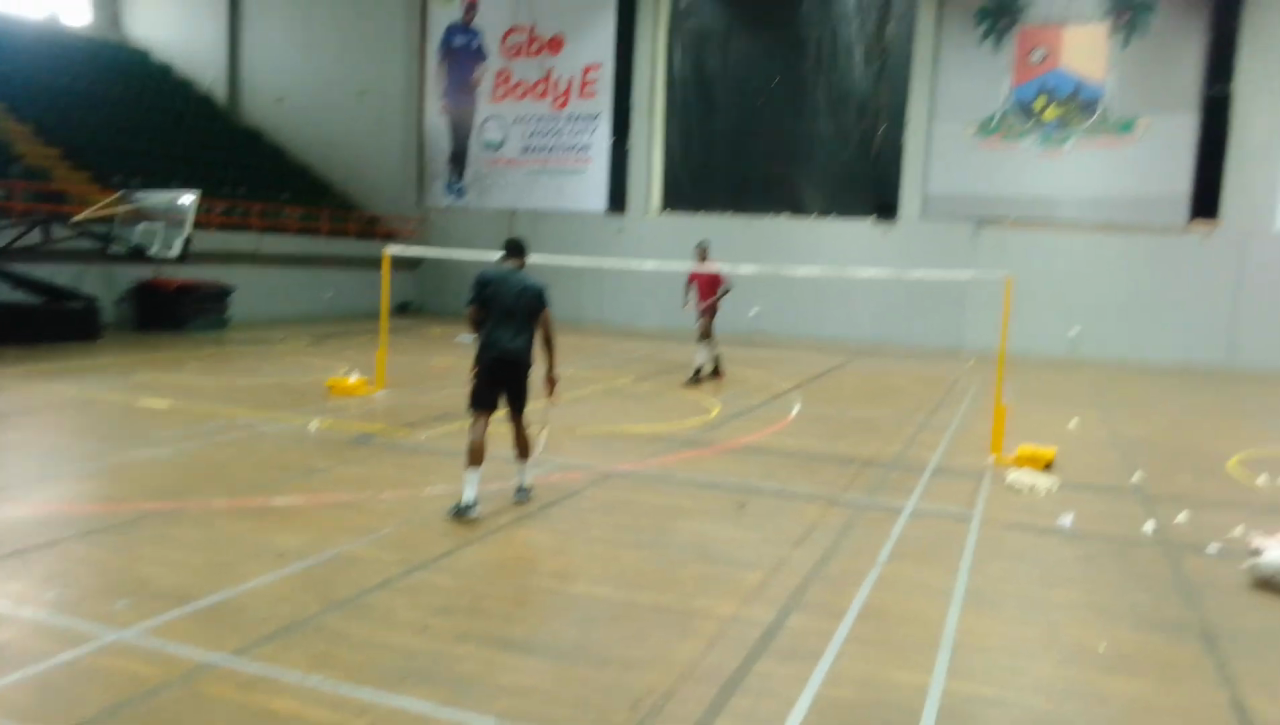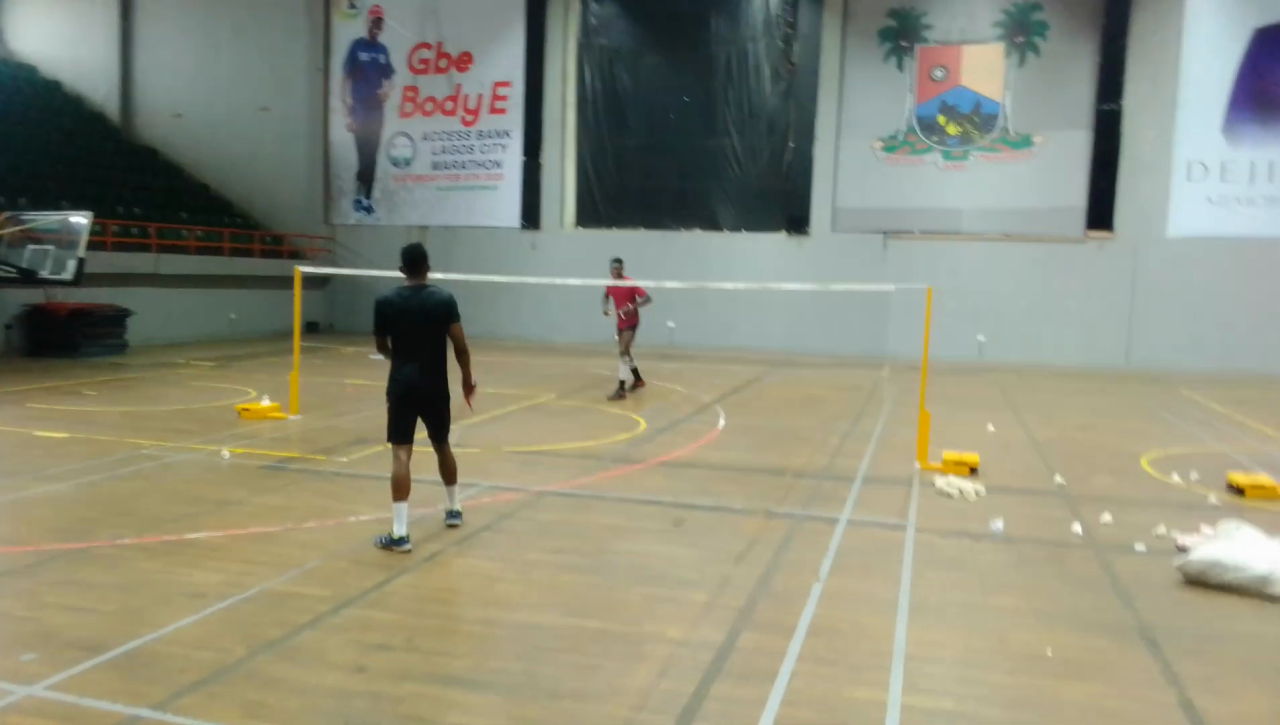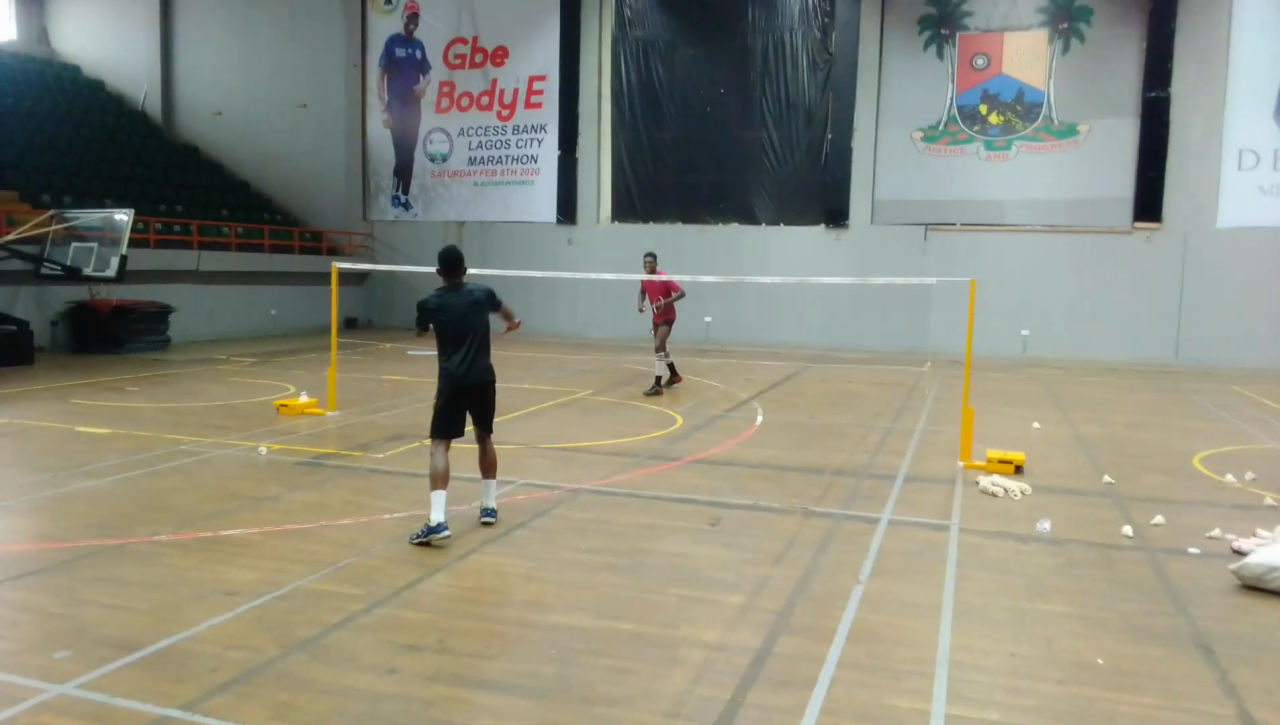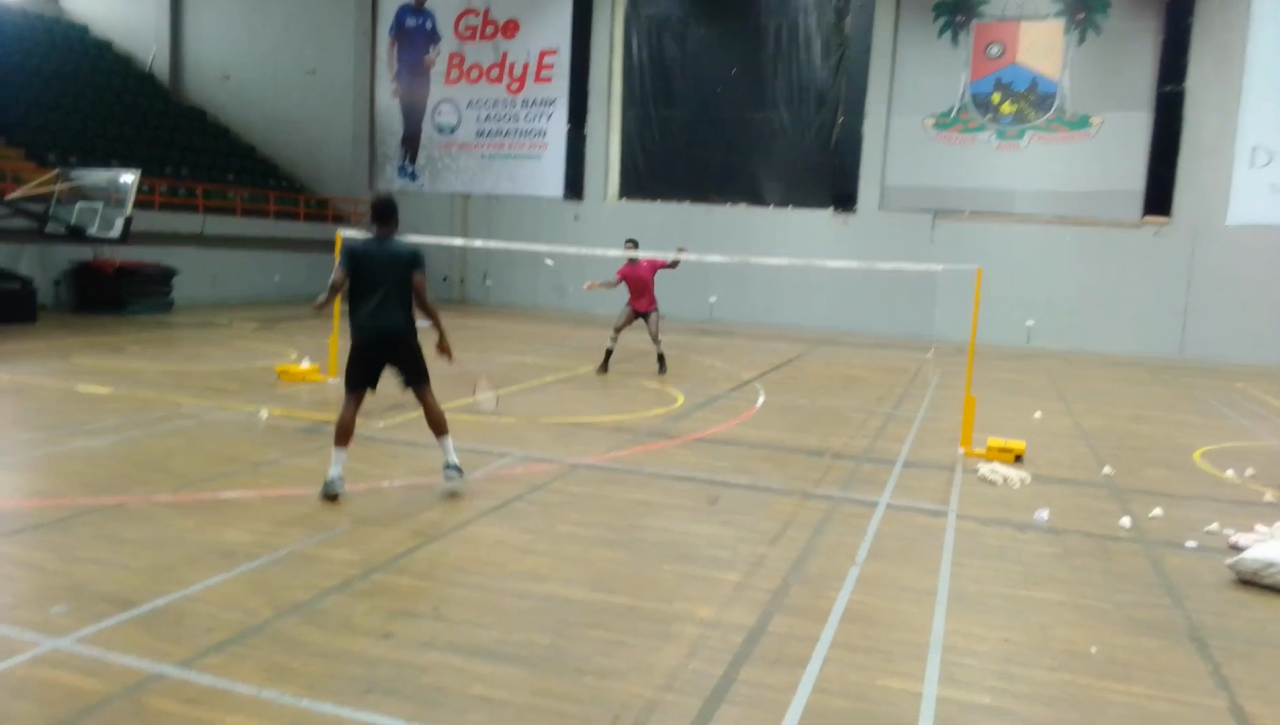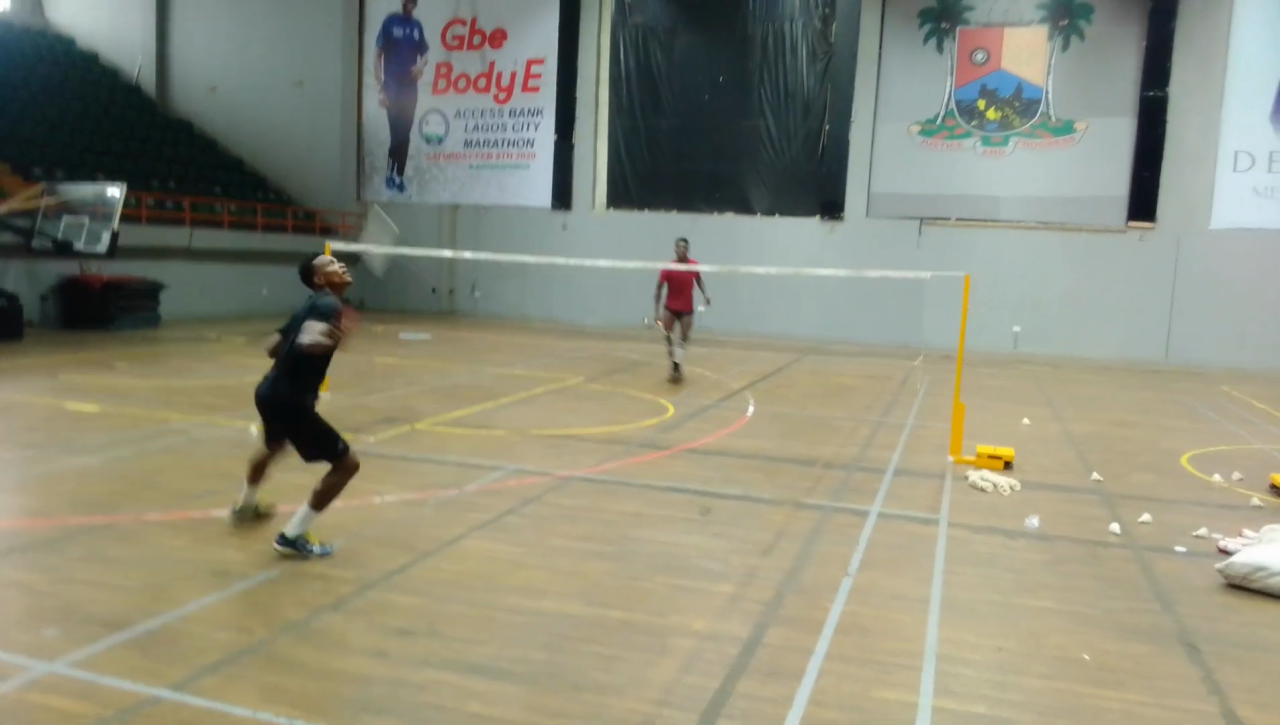
dt=0.7s
person 1, frame 1
left shoulder: (486, 277)
right shoulder: (535, 287)
left elbow: (473, 318)
right elbow: (546, 332)
right wrist: (550, 369)
left hip: (491, 355)
right hip: (519, 359)
left knee: (480, 421)
right knee: (517, 419)
left ankle: (470, 499)
right ankle: (523, 484)
person 1, frame 2
left shoulder: (385, 302)
right shoulder: (443, 299)
left elbow: (381, 347)
right elbow: (461, 345)
right wrist: (467, 376)
left hip: (402, 387)
right hip: (435, 388)
left knee: (401, 453)
right knee: (442, 446)
left ankle: (400, 532)
right ankle: (453, 509)
person 1, frame 3
left shoulder: (428, 303)
right shoulder: (482, 294)
left elbow: (421, 331)
right elbow: (509, 318)
right wrist: (511, 324)
left hip: (452, 381)
right hip: (483, 379)
left knee: (440, 445)
right knee: (484, 438)
left ankle: (437, 520)
right ankle: (489, 506)
person 1, frame 4
left shoulder: (353, 248)
right shoulder: (411, 253)
left elbow: (338, 284)
right elbow: (422, 298)
left wrist: (325, 299)
right wrist: (442, 335)
left hip: (365, 336)
right hip: (401, 335)
left knee: (352, 401)
right knee: (426, 396)
left ankle: (335, 477)
right ankle: (451, 463)
person 1, frame 5
left shoulder: (317, 305)
right shoulder: (328, 305)
left elbow: (274, 348)
right elbow: (306, 342)
right wrist: (328, 339)
left hip: (269, 394)
right hip: (288, 400)
left knee: (273, 449)
right knee: (347, 464)
left ankle: (246, 506)
right ankle: (292, 536)
person 2, frame 1
left shoulder: (476, 35)
right shoulder: (451, 30)
left elbow: (482, 62)
right elbow: (441, 63)
left wrist: (480, 74)
right wrist: (443, 97)
left hip: (469, 94)
right hip: (454, 94)
left knee: (464, 139)
right knee: (457, 139)
left ankle: (457, 182)
right ankle: (452, 183)
person 2, frame 2
left shoulder: (383, 49)
right shoulder: (356, 46)
left elbow: (389, 77)
right elbow: (345, 79)
left wrist: (388, 89)
right wrist: (348, 113)
left hip: (377, 109)
right hip: (360, 110)
left knee: (372, 157)
right knee: (364, 156)
left ankle: (366, 200)
right ankle: (359, 200)
person 2, frame 3
left shoulder: (419, 45)
right shoulder: (392, 41)
left elbow: (427, 73)
right elbow: (382, 75)
left wrist: (424, 84)
right wrist: (384, 108)
left hip: (414, 106)
right hip: (396, 106)
left knee: (409, 154)
right knee: (402, 154)
left ankle: (404, 197)
right ankle: (395, 197)
person 2, frame 4
left shoulder: (430, 16)
left elbow: (437, 44)
right elbow: (391, 44)
left wrist: (434, 55)
right wrist: (393, 77)
left hip: (423, 77)
right hip: (405, 76)
left knee: (417, 124)
right knee: (410, 124)
left ankle: (411, 167)
right ankle: (402, 166)
person 2, frame 5
left shoulder: (417, 26)
right shoulder: (390, 22)
left elbow: (424, 54)
right elbow: (378, 55)
left wrist: (421, 65)
right wrist: (381, 88)
left hip: (410, 87)
right hip: (393, 86)
left knee: (405, 134)
right knee: (397, 134)
left ankle: (399, 178)
right ankle: (391, 177)
